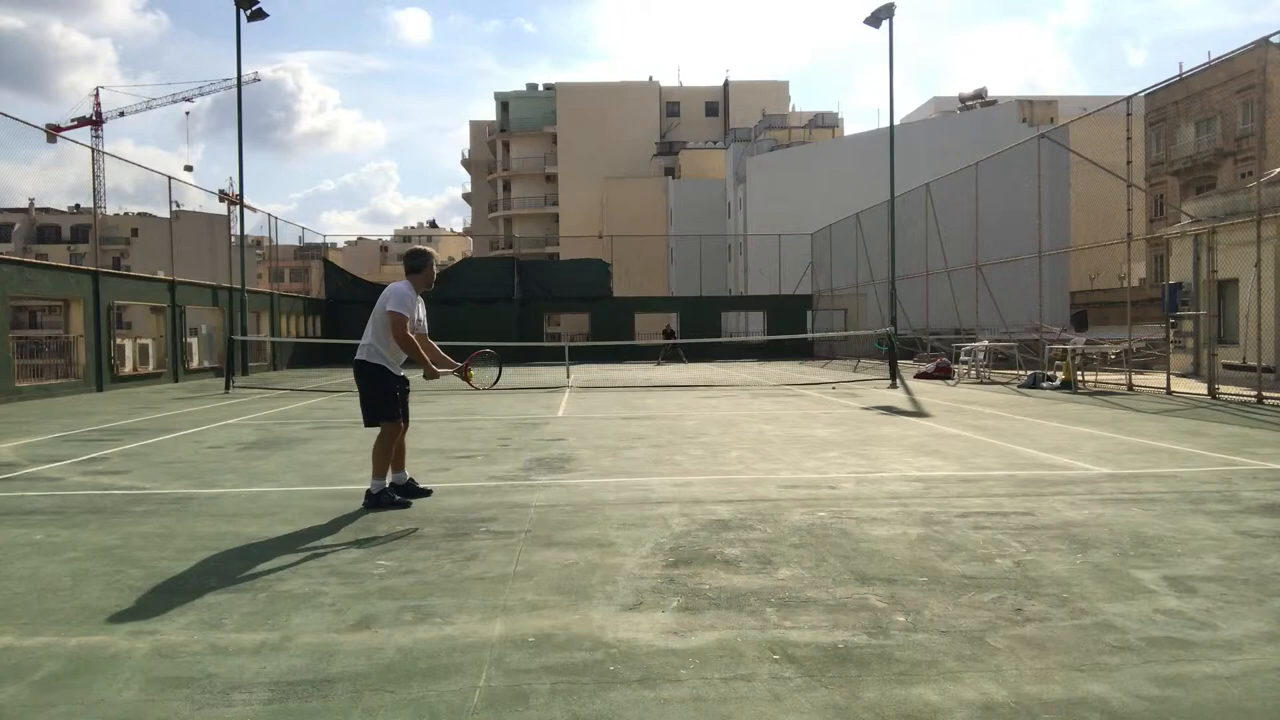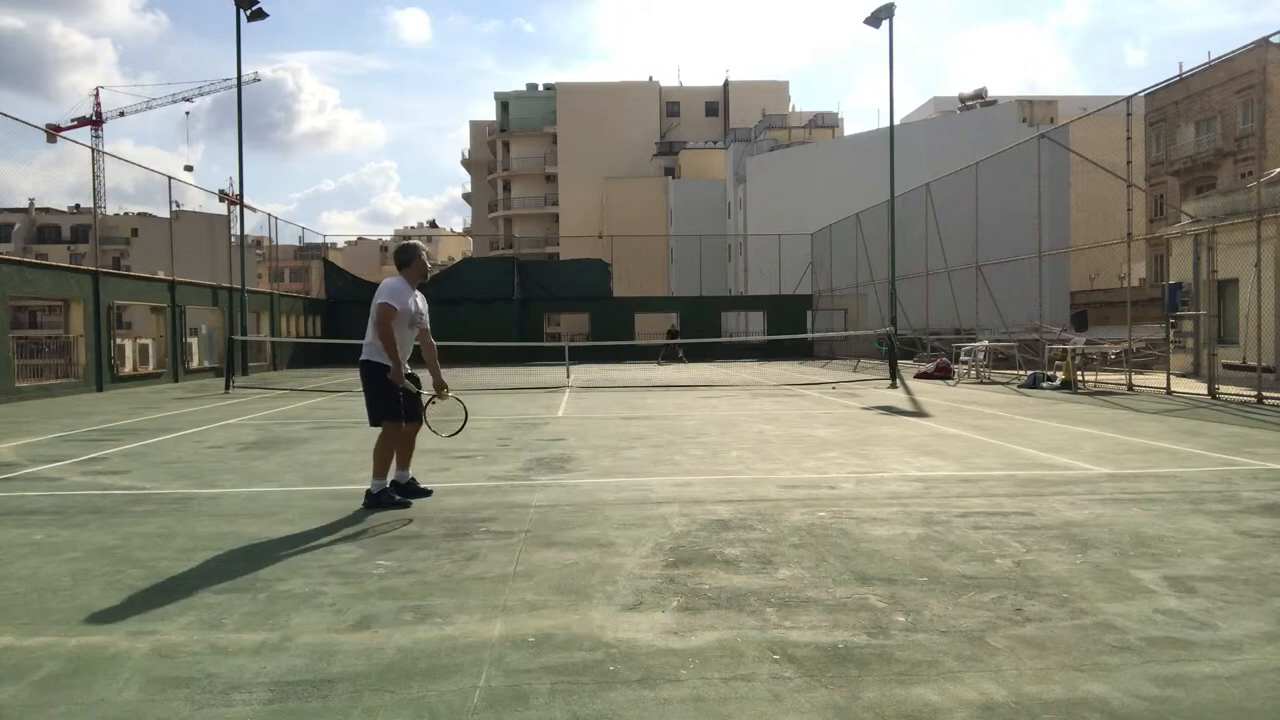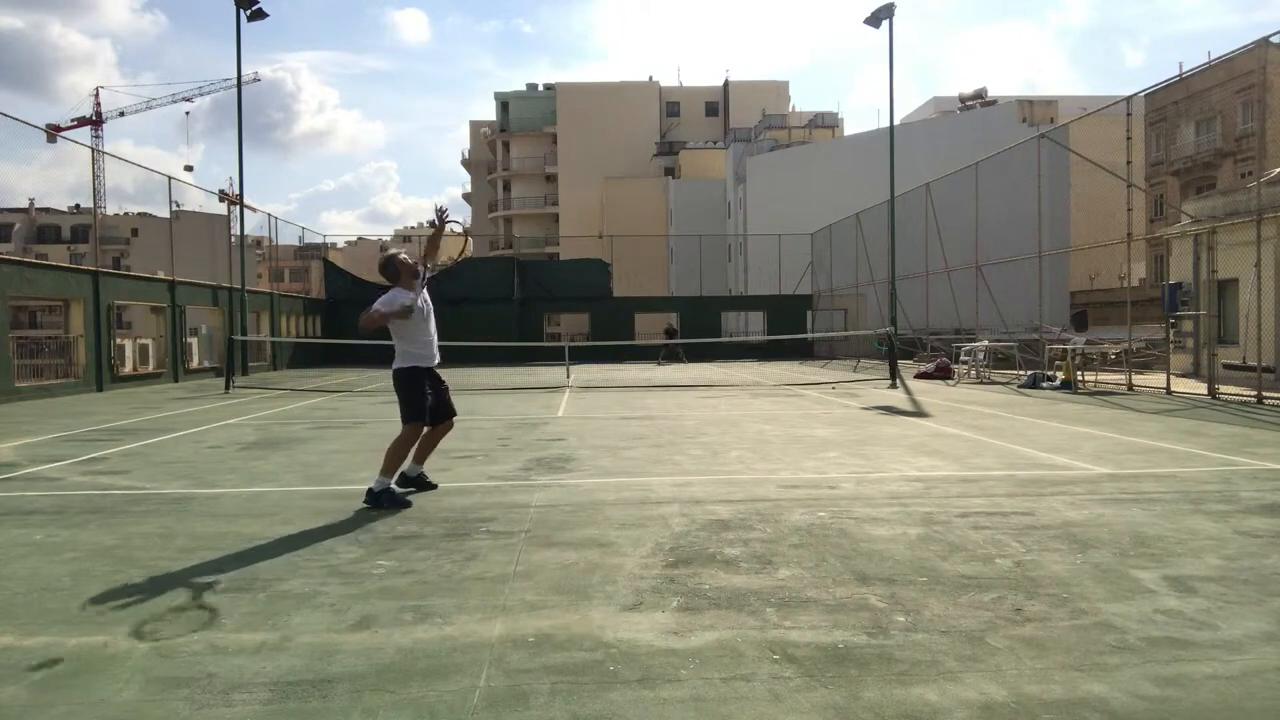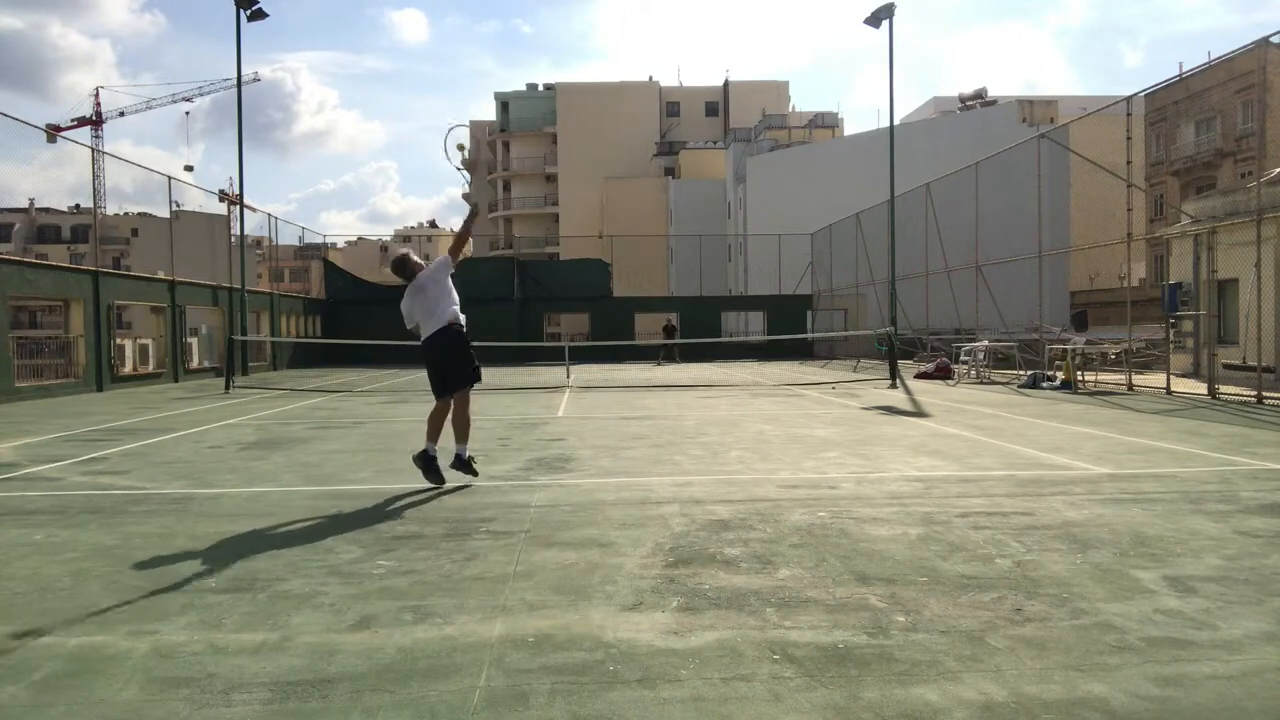
dt=0.5s
person 1, frame 1
left shoulder: (417, 302)
right shoulder: (401, 292)
left elbow: (425, 343)
right elbow: (401, 335)
left wrist: (455, 366)
right wrist: (428, 367)
left hip: (391, 369)
right hip: (373, 366)
left knee: (400, 426)
right knee: (391, 426)
left ankle: (401, 481)
right ankle: (377, 491)
person 1, frame 2
left shoulder: (419, 299)
right shoulder: (393, 287)
left elbow: (426, 340)
right elbow: (382, 324)
left wrist: (437, 377)
right wrist: (396, 366)
left hip: (399, 370)
right hip: (379, 366)
left knee: (412, 424)
right knee: (393, 426)
left ankle: (403, 480)
right ankle: (377, 491)
person 1, frame 3
left shoulder: (418, 284)
right shoulder: (395, 299)
left elbow: (430, 254)
right elbow: (364, 324)
left wrist: (439, 228)
right wrist: (395, 314)
left hip: (428, 370)
right hip: (410, 371)
left knee: (444, 423)
right knee: (414, 429)
left ankle: (412, 473)
right ankle: (380, 488)
person 1, frame 4
left shoulder: (407, 301)
right shoulder: (434, 271)
right elbow: (458, 243)
right wrist: (471, 217)
left hip: (430, 343)
right hip: (450, 333)
left knee: (443, 401)
right knee: (460, 396)
left ankle: (430, 453)
right ankle: (461, 455)
